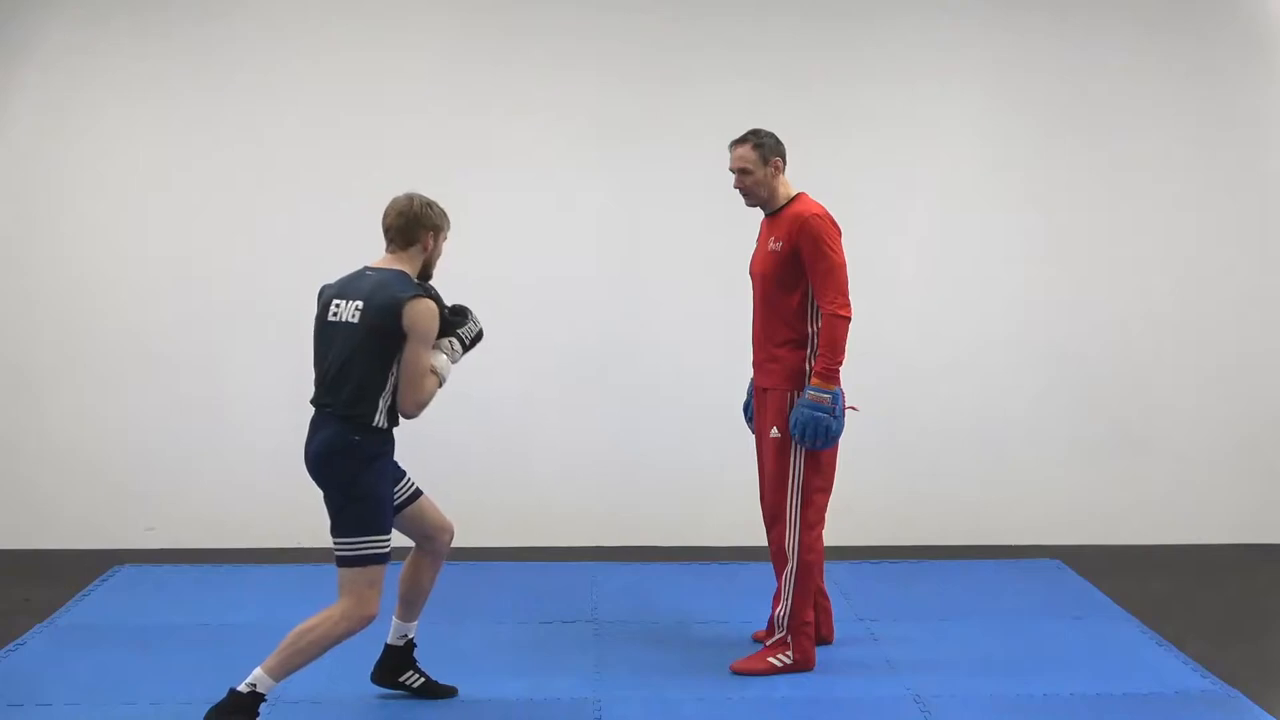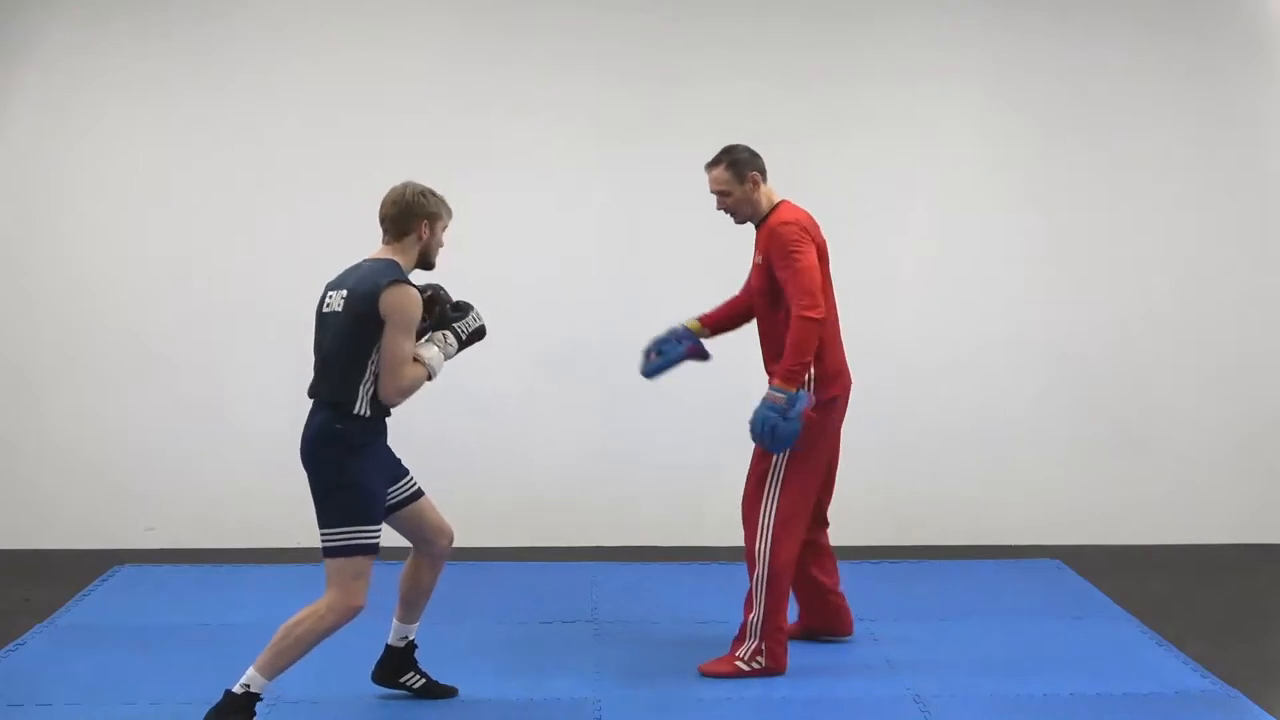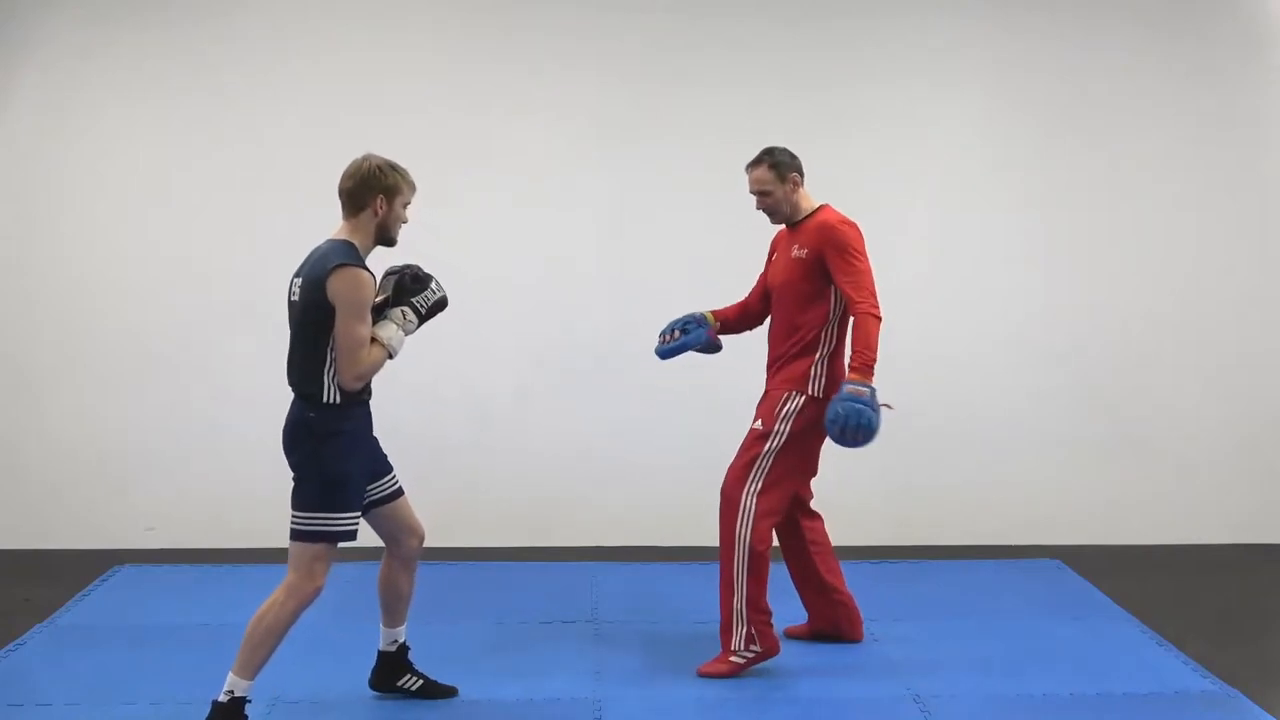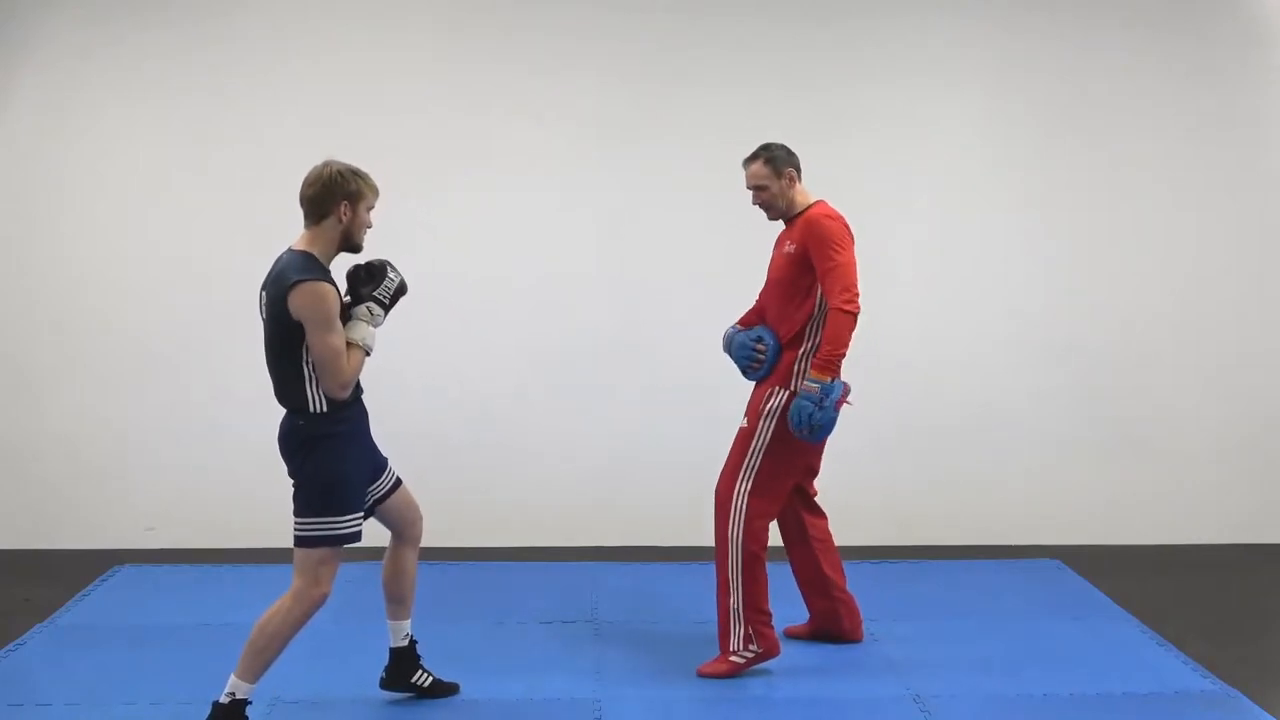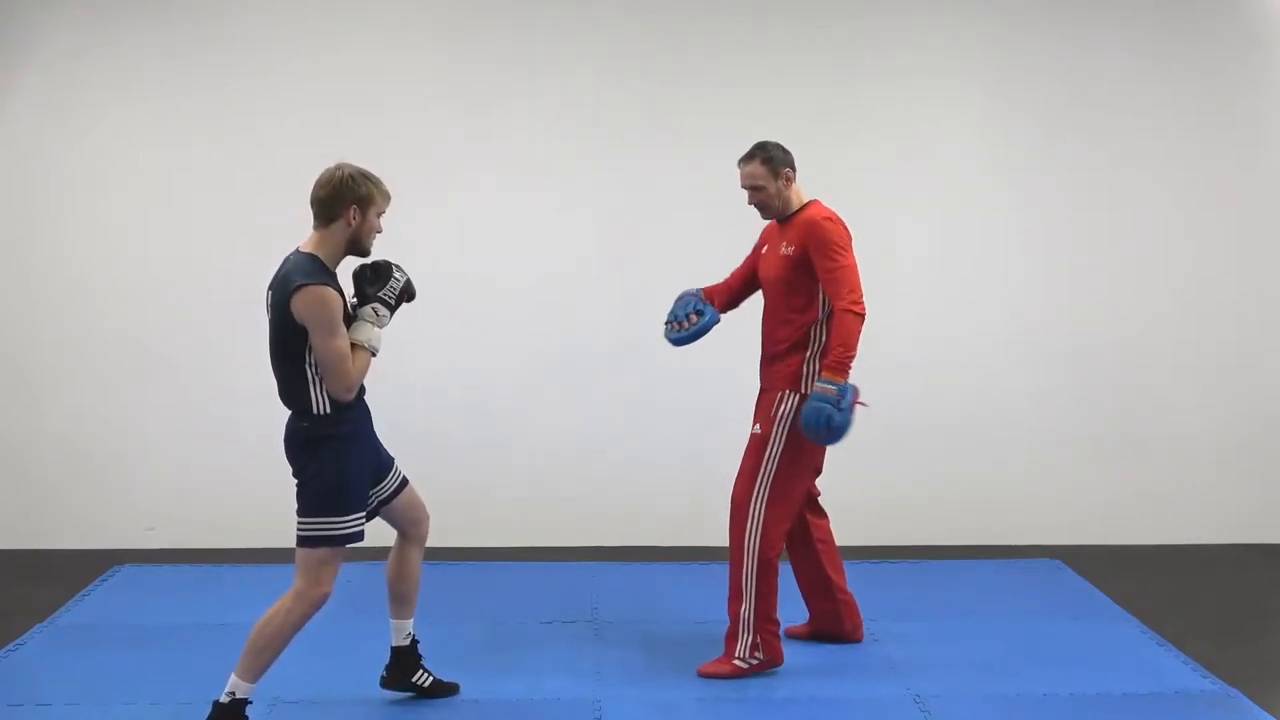
dt=0.7s
person 1, frame 1
left shoulder: (337, 289)
right shoulder: (418, 305)
right elbow: (410, 404)
right wrist: (451, 348)
left hip: (338, 439)
right hip: (356, 451)
left knee: (438, 536)
right knee: (358, 608)
left ankle: (396, 660)
person 1, frame 2
left shoulder: (348, 280)
right shoulder: (400, 292)
right elbow: (392, 390)
right wrist: (445, 342)
left hip: (353, 438)
right hip: (345, 445)
left knee: (437, 540)
right knee: (345, 599)
left ankle: (396, 660)
person 1, frame 3
left shoulder: (321, 260)
right shoulder: (351, 274)
right elbow: (353, 373)
left wrist: (383, 308)
right wrist: (402, 320)
left hip: (344, 429)
right hip: (327, 433)
left knee: (408, 539)
right knee: (305, 582)
left ankle: (392, 664)
person 1, frame 4
left shoulder: (291, 268)
right shoulder: (311, 286)
right elbow: (338, 381)
left wrist: (354, 305)
right wrist: (368, 313)
left hip: (341, 433)
right hip: (323, 440)
left knee: (408, 525)
right knee: (311, 588)
left ankle: (401, 662)
person 1, frame 5
left shoulder: (303, 269)
right shoulder: (314, 289)
right elbow: (344, 383)
left wrist: (365, 308)
right wrist: (374, 314)
left hip: (348, 434)
right hip: (328, 442)
left knee: (415, 525)
right knee: (313, 589)
left ankle: (403, 662)
person 2, frame 1
left shoulder: (810, 221)
right shoulder: (770, 224)
left elbow: (836, 310)
left wrist: (823, 387)
left hip: (801, 391)
right hip: (771, 387)
left knee: (794, 515)
right knee: (781, 509)
left ankle: (792, 642)
right ankle: (809, 619)
person 2, frame 2
left shoulder: (787, 228)
right shoulder: (770, 230)
left elbow: (811, 312)
right elbow: (751, 301)
left wrist: (783, 389)
right wrist: (693, 329)
left hip: (806, 391)
right hip: (816, 388)
left knee: (771, 511)
right knee: (804, 505)
left ankle: (761, 648)
right ankle: (824, 613)
person 2, frame 3
left shoulder: (835, 230)
right shoulder: (782, 240)
left elbow: (865, 309)
right elbow: (756, 306)
left wrist: (859, 379)
right wrist: (708, 321)
left hip: (807, 387)
right hip: (786, 386)
left knee: (744, 496)
right knee: (788, 503)
left ankle: (748, 639)
right ankle: (835, 618)
person 2, frame 4
left shoulder: (824, 224)
right shoulder: (787, 232)
left elbow: (843, 304)
left wrist: (819, 377)
right wrist: (740, 333)
left hip: (797, 388)
right hip: (780, 383)
left knee: (739, 497)
right knee: (792, 500)
left ankle: (747, 640)
right ankle: (836, 617)
person 2, frame 5
left shoulder: (822, 226)
right shoulder: (773, 234)
left elbow: (850, 306)
right elbow: (736, 287)
left wrist: (833, 378)
right wrist: (699, 303)
left hip: (801, 387)
right hip: (785, 385)
left knee: (756, 506)
right knee: (795, 504)
left ankle: (753, 646)
right ankle: (837, 618)
